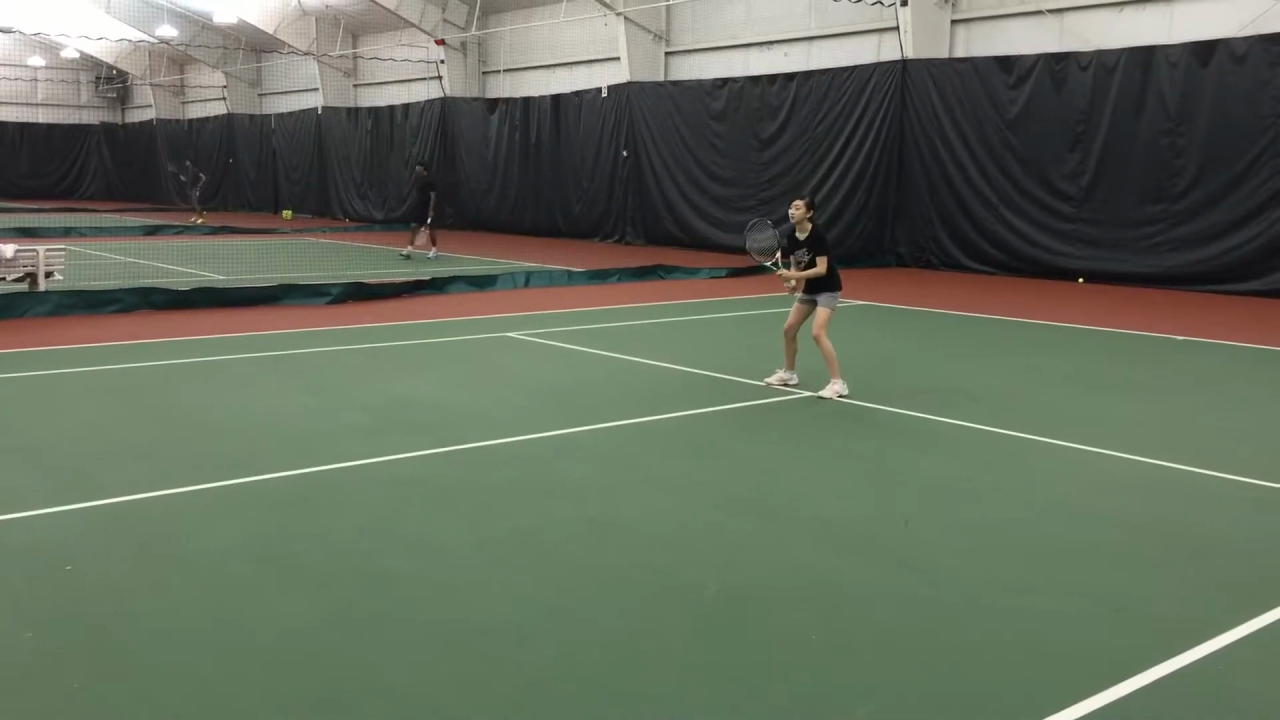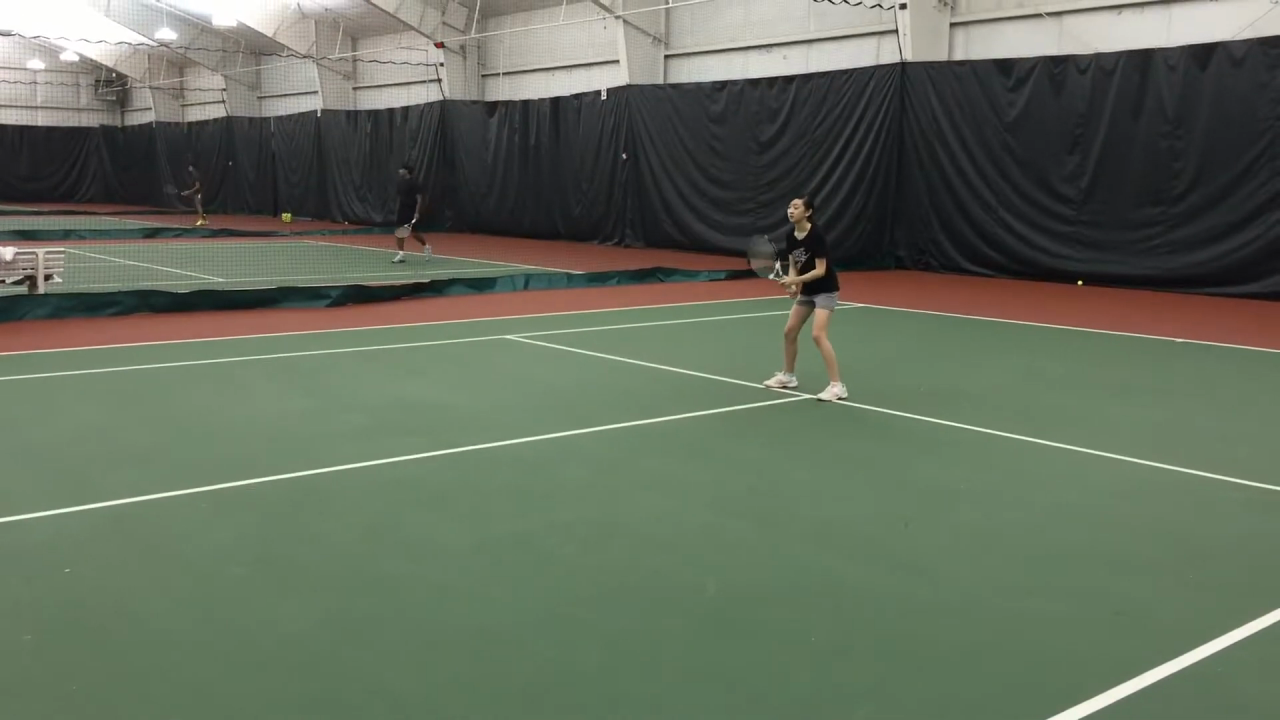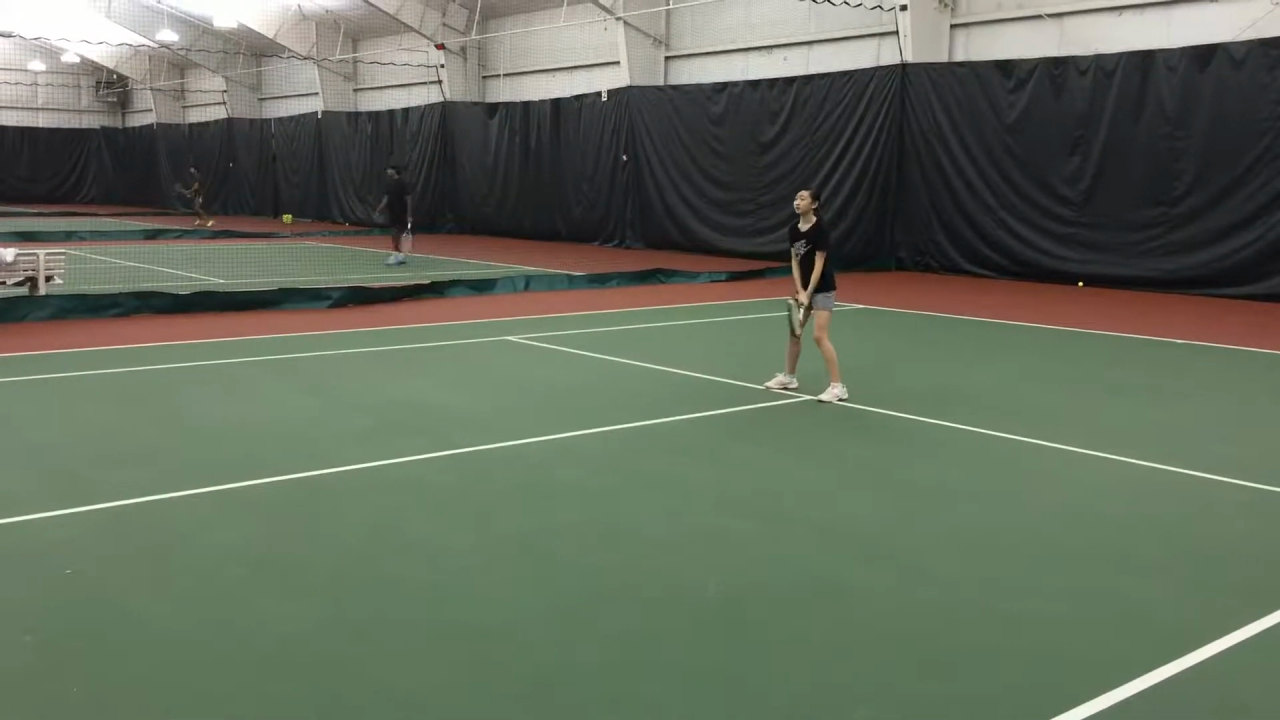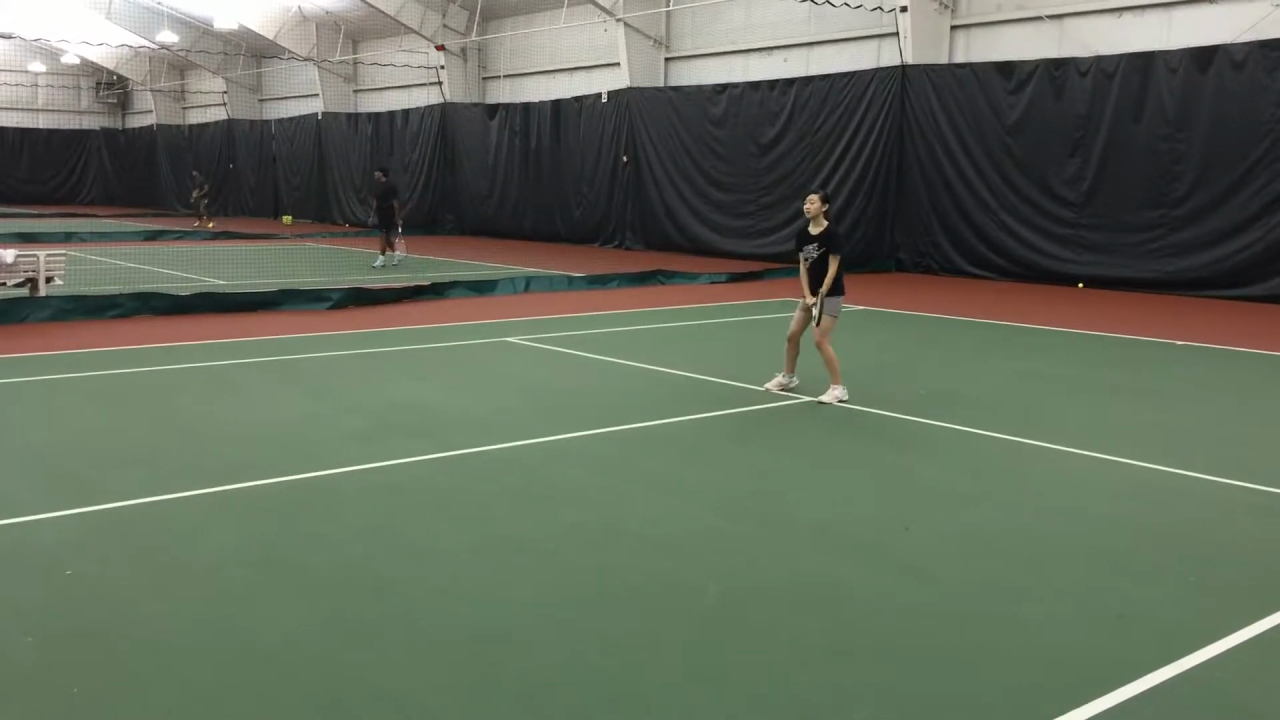
dt=0.3s
person 1, frame 1
left shoulder: (818, 235)
right shoulder: (791, 236)
left elbow: (822, 269)
left wrist: (794, 276)
right wrist: (792, 282)
left hip: (828, 289)
right hip: (809, 289)
left knee: (818, 333)
right knee: (789, 329)
left ankle: (838, 383)
right ankle: (789, 373)
person 1, frame 2
left shoulder: (816, 235)
right shoulder: (790, 236)
left elbow: (820, 270)
right elbow: (793, 266)
left wrist: (795, 281)
right wrist: (792, 285)
left hip: (825, 290)
right hip: (807, 290)
left knee: (818, 335)
right knee: (789, 331)
left ankle: (837, 385)
right ankle: (788, 375)
person 1, frame 3
left shoulder: (820, 229)
right shoulder: (794, 229)
left elbow: (819, 264)
right elbow: (795, 261)
left wrist: (808, 293)
right wrist: (799, 290)
left hip: (822, 289)
right hip: (804, 289)
left knee: (820, 336)
right knee: (794, 332)
left ankle: (837, 387)
right ankle: (789, 377)
person 1, frame 4
left shoulder: (832, 234)
right shoulder: (802, 233)
left elbow: (833, 269)
right elbow: (803, 266)
left wrist: (821, 296)
right wrist: (807, 295)
left hip: (831, 294)
right hip: (812, 293)
left knee: (821, 340)
right knee: (792, 335)
left ankle: (838, 388)
right ankle: (788, 377)
